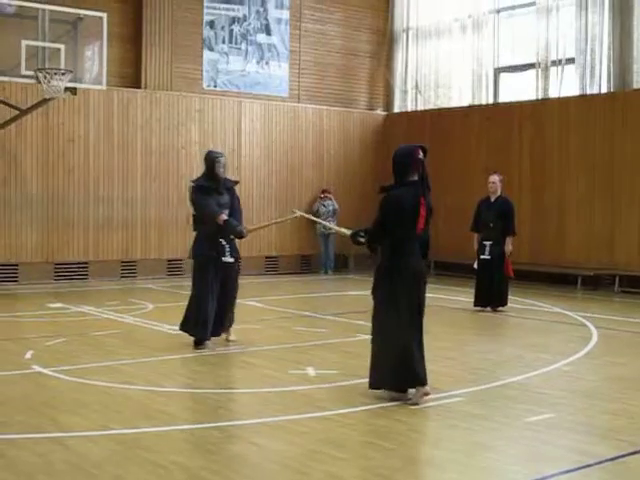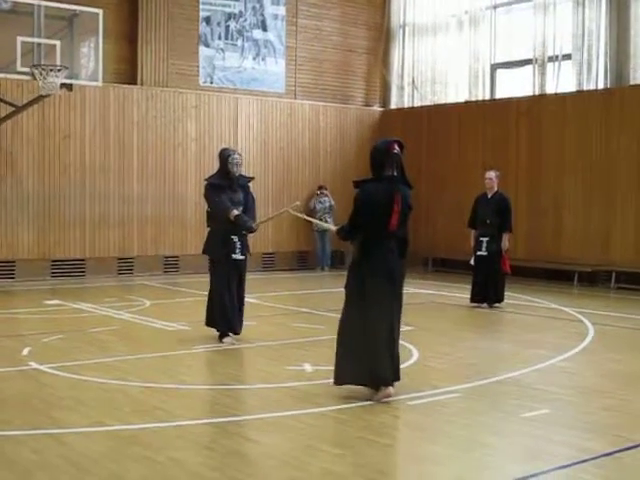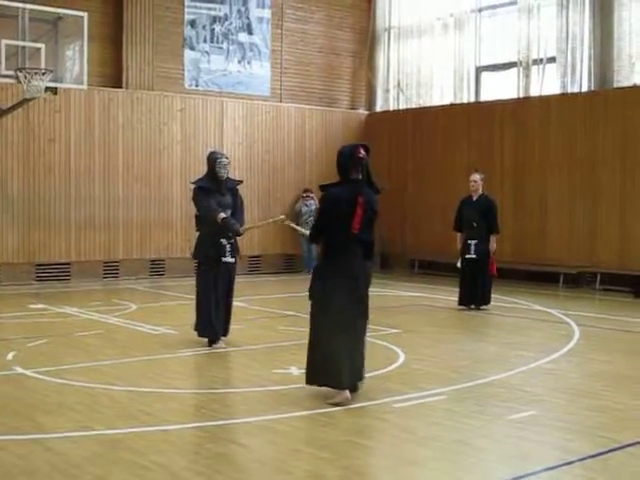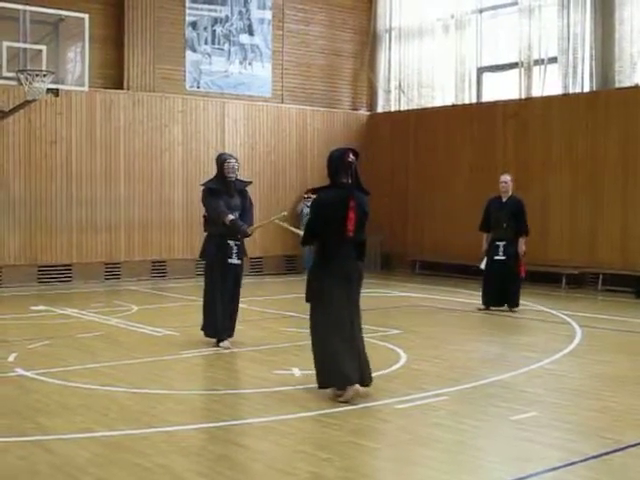
dt=1s
person 1, frame 1
left shoulder: (394, 197)
right shoulder: (424, 196)
left elbow: (379, 231)
left wrist: (360, 236)
right wrist: (370, 237)
left hip: (396, 266)
right hip: (416, 265)
left knee: (395, 322)
right knee: (410, 321)
left ankle: (417, 382)
right ankle: (400, 383)
person 1, frame 2
left shoulder: (368, 192)
right shoulder: (403, 193)
left elbow: (354, 227)
right elbow: (399, 227)
left wrist: (342, 232)
left hip: (370, 262)
right hip: (394, 262)
left knee: (368, 320)
right knee: (387, 319)
left ankle: (382, 382)
right ankle: (385, 377)
person 1, frame 3
left shoulder: (332, 196)
right shoulder: (370, 197)
left elbow: (317, 233)
right elbow: (367, 232)
left wrist: (316, 238)
left hip: (334, 267)
right hip: (359, 267)
left knee: (332, 325)
right knee: (353, 323)
left ankle: (342, 387)
right ankle: (351, 379)
person 1, frame 4
left shoulder: (323, 199)
right shoulder: (361, 200)
left elbow: (309, 236)
right elbow: (358, 234)
left wrist: (315, 238)
left hip: (328, 269)
right hip: (352, 268)
left knee: (329, 325)
right knee: (348, 322)
left ankle: (347, 381)
right ankle: (355, 377)
person 2, frame 1
left shoulder: (229, 187)
right shoulder: (200, 189)
left elbow: (236, 210)
right elbow: (212, 211)
left wrist: (237, 227)
right wrist: (231, 225)
left hip: (226, 243)
right hip: (207, 244)
left knee: (228, 288)
right knee: (205, 290)
left ankle: (224, 326)
right ankle: (200, 336)
person 2, frame 2
left shoulder: (243, 185)
right shoulder: (214, 186)
left elbow: (250, 207)
right elbow: (223, 207)
left wrist: (249, 223)
right wrist: (241, 220)
left hip: (238, 240)
right hip: (220, 241)
left knee: (237, 285)
right knee: (222, 285)
left ankle: (230, 326)
right ankle: (224, 330)
person 2, frame 3
left shoulder: (232, 188)
right shoulder: (202, 189)
left elbow: (239, 210)
right elbow: (211, 210)
left wrist: (236, 226)
right wrist: (228, 223)
left hip: (228, 244)
right hip: (209, 244)
left knee: (225, 289)
right knee: (210, 290)
left ankle: (218, 331)
right ankle: (213, 334)
person 2, frame 4
left shoulder: (241, 189)
right shoulder: (211, 190)
left elbow: (248, 211)
right elbow: (219, 211)
left wrist: (245, 227)
right wrist: (235, 224)
left hip: (235, 244)
right hip: (217, 244)
left knee: (232, 289)
right knee: (217, 289)
left ankle: (225, 332)
right ankle: (221, 334)
person 3, frame 1
left shoulder: (506, 203)
right shoulder: (482, 203)
left elbow: (510, 227)
right elbow: (476, 224)
left wrist: (508, 244)
right wrist: (476, 242)
left hip: (499, 244)
right hip: (484, 243)
left knee: (498, 273)
right knee: (483, 273)
left ankle: (496, 303)
right ankle: (483, 302)
person 3, frame 2
left shoulder: (503, 200)
right shoulder: (479, 199)
left elbow: (507, 223)
right elbow: (473, 221)
left wrist: (505, 240)
right wrist: (473, 238)
left hip: (496, 240)
right hip: (481, 239)
left knee: (495, 270)
right knee: (479, 269)
left ankle: (493, 299)
right ankle: (480, 297)
person 3, frame 3
left shoulder: (488, 202)
right shoulder: (464, 202)
left elbow: (493, 225)
right elbow: (459, 225)
left wrist: (492, 243)
right wrist: (459, 242)
left hip: (483, 243)
right hip: (468, 242)
left knee: (483, 273)
right knee: (467, 272)
left ankle: (480, 301)
right ankle: (468, 301)
person 3, frame 4
left shoulder: (517, 203)
right shoulder: (492, 202)
left elbow: (523, 227)
right elbow: (486, 225)
left wrist: (522, 244)
right wrist: (485, 242)
left hip: (512, 244)
right hip: (495, 243)
left knee: (511, 274)
right knee: (491, 273)
left ankle: (512, 303)
right ankle: (489, 303)
